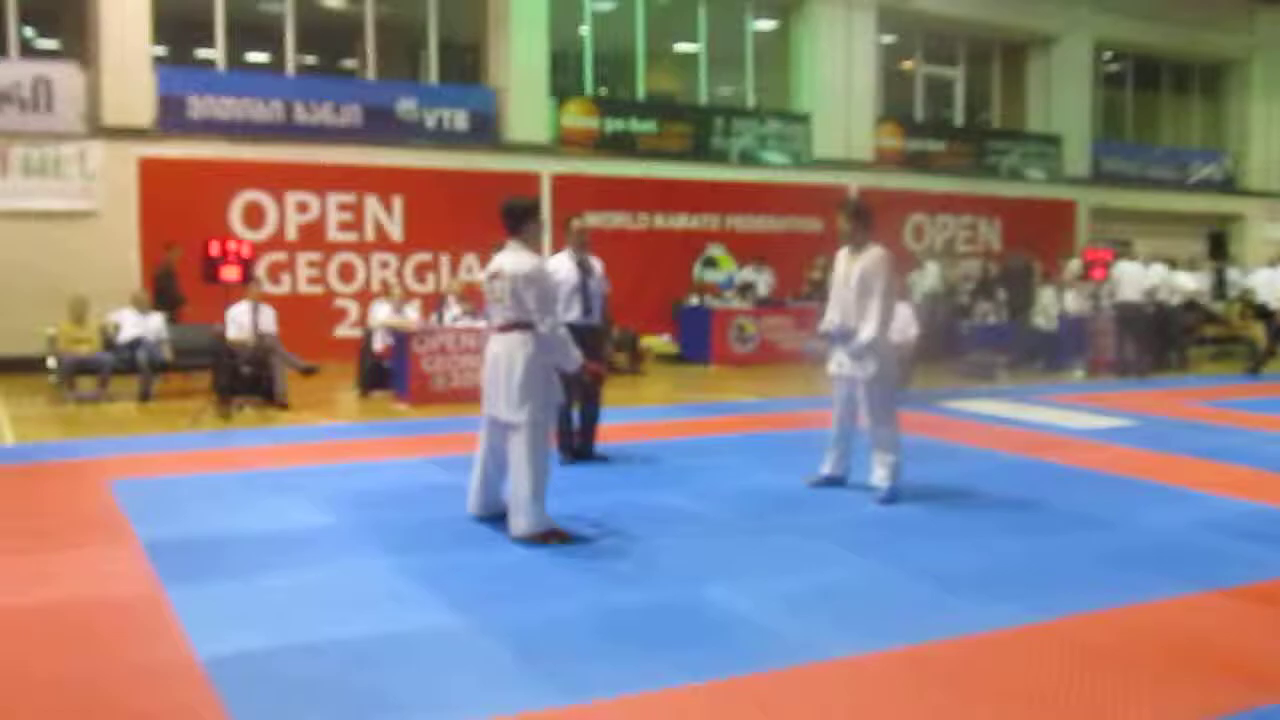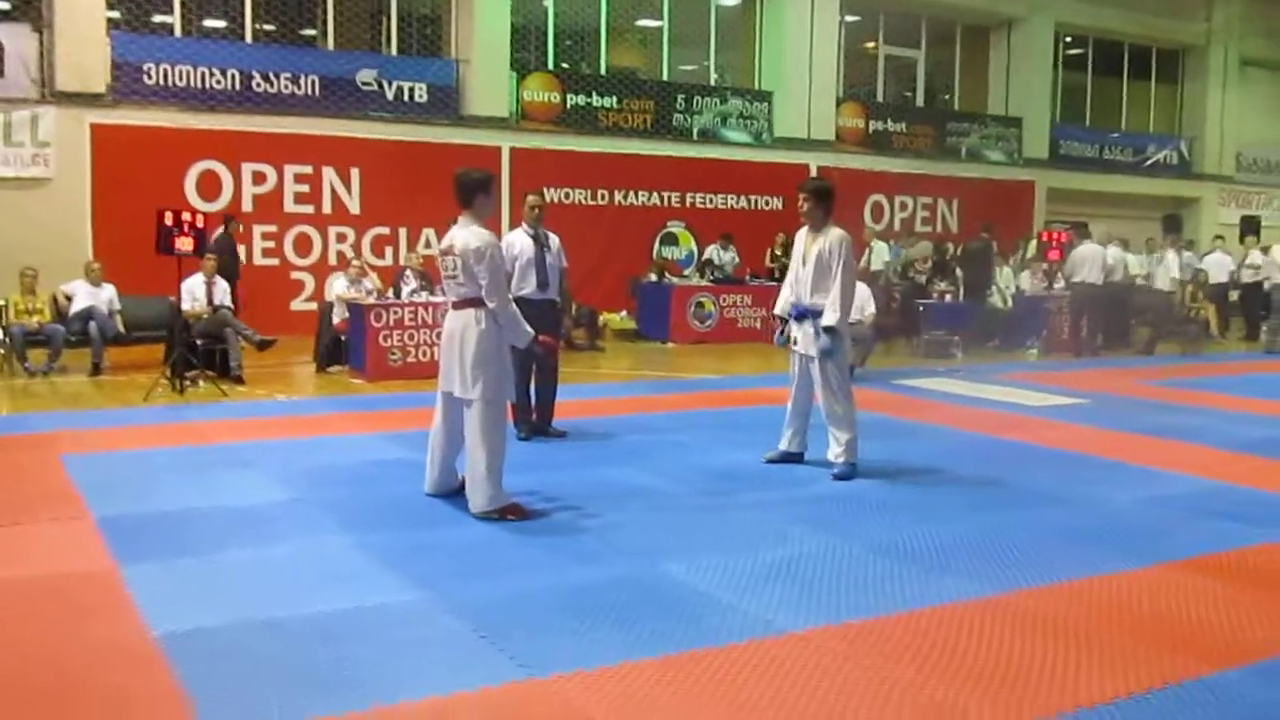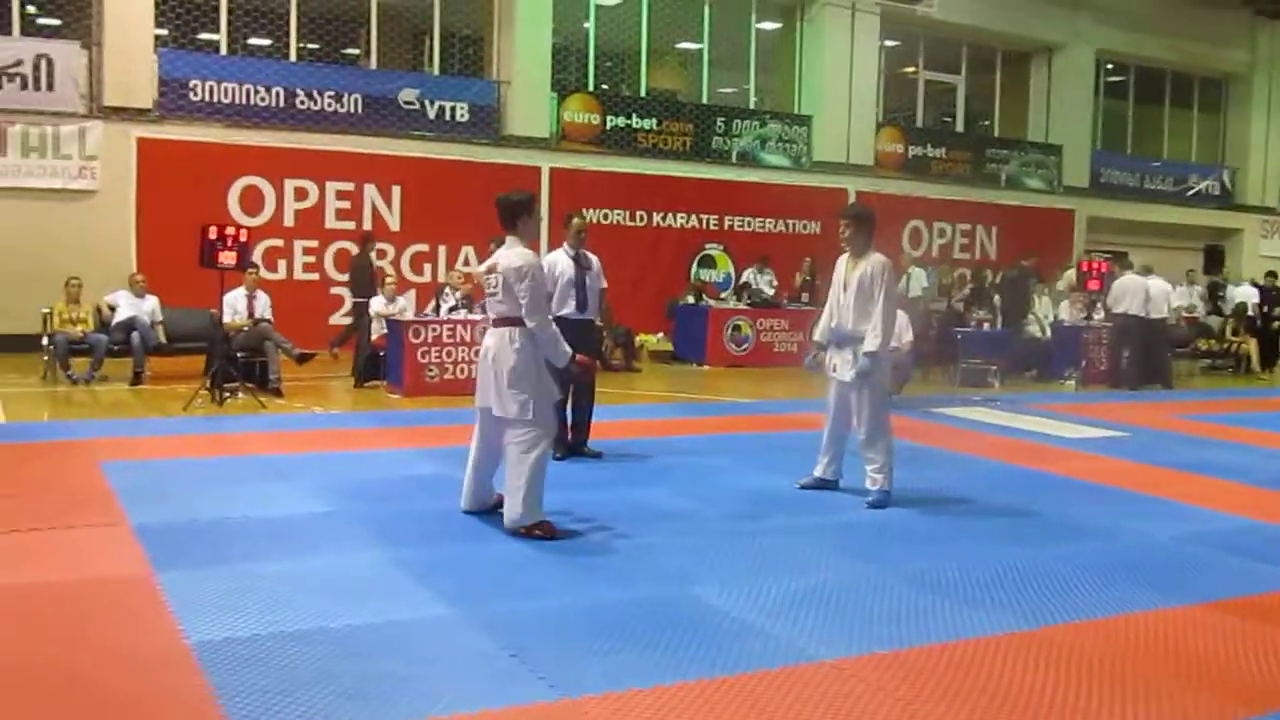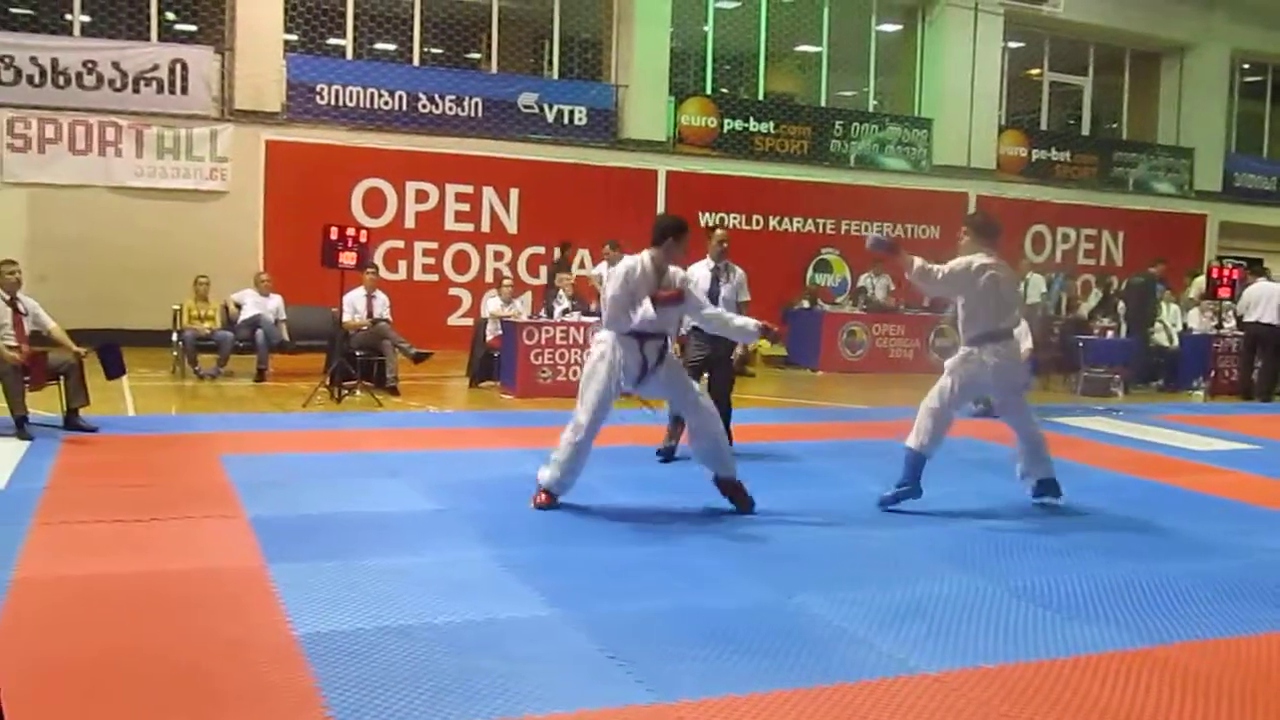
dt=1s
person 1, frame 1
left shoulder: (494, 264)
right shoulder: (531, 265)
right elbow: (548, 323)
right wrist: (577, 363)
left hip: (498, 349)
right hip: (525, 352)
left knee: (496, 429)
right knee: (528, 436)
left ankle: (485, 502)
right ankle: (529, 522)
person 1, frame 2
left shoulder: (449, 238)
right shoulder: (484, 241)
right elbow: (498, 300)
right wrist: (530, 338)
left hip: (456, 324)
right hip: (482, 329)
left knee: (452, 406)
right knee: (485, 413)
left ankle: (442, 479)
right ankle: (487, 499)
person 1, frame 3
left shoulder: (495, 258)
right shoulder: (526, 261)
right elbow: (535, 317)
right wrist: (568, 358)
left hip: (495, 343)
right hip: (518, 348)
left knee: (493, 426)
right knee: (534, 431)
left ankle: (478, 495)
right ankle: (521, 513)
person 1, frame 4
left shoulder: (677, 279)
right shoulder: (628, 270)
left elbow: (708, 315)
right elbow: (612, 318)
left wrist: (755, 328)
right wrist: (653, 304)
left hip: (655, 354)
right hip: (618, 351)
left knee: (701, 411)
right knee: (588, 419)
left ankle: (726, 477)
right ankle: (551, 484)
person 2, frame 1
left shoulder: (878, 257)
right shoulder: (841, 256)
left elbow: (881, 305)
left wrist: (866, 341)
right wrist: (827, 332)
left hip: (869, 349)
right hip: (843, 346)
left knee: (878, 415)
right knee: (842, 413)
left ankle: (886, 479)
right ankle: (834, 469)
person 2, frame 2
left shoulder: (838, 239)
right shoulder: (801, 236)
left elbow: (842, 288)
left wrist: (831, 330)
right wrist: (782, 318)
left hip: (824, 327)
right hip: (800, 325)
left knee: (834, 394)
right knee: (799, 390)
left ankle: (845, 458)
right ankle: (792, 446)
person 2, frame 3
left shoulder: (880, 265)
right shoulder: (842, 262)
left elbow: (884, 313)
left wrist: (871, 354)
right wrist: (820, 343)
left hip: (864, 354)
right hip: (841, 352)
left knee: (871, 421)
right knee: (835, 416)
left ankle: (880, 485)
right ankle: (826, 472)
person 2, frame 4
left shoulder: (969, 267)
right shoulder: (1008, 272)
left elbow: (933, 278)
right elbow: (1014, 313)
left wrist: (899, 254)
left hip: (979, 356)
right hip: (1006, 353)
left knee: (934, 410)
right knee: (1021, 419)
left ankle: (909, 482)
right ankle: (1045, 480)
person 3, frame 1
left shoulder: (596, 265)
right shoulder: (555, 265)
left elbow: (604, 303)
left wrist: (605, 337)
left hip: (592, 332)
right hip: (566, 332)
left knee: (591, 392)
right knee: (565, 393)
left ankle: (585, 446)
right ankle: (567, 447)
person 3, frame 2
left shoulder: (553, 240)
right shoulder: (512, 240)
left elbow: (562, 278)
right elbow: (504, 278)
left wrist: (565, 312)
left hip: (549, 308)
right hip: (523, 307)
left knee: (548, 367)
right knee: (521, 368)
left ankle: (543, 422)
right ankle: (523, 423)
person 3, frame 3
left shoulder: (593, 261)
right shoulder: (553, 260)
left elbow: (602, 299)
left hip: (588, 328)
right hip: (562, 327)
left knee: (585, 388)
right knee: (559, 388)
left ankle: (579, 442)
right ankle: (559, 443)
person 3, frame 4
left shoulder: (737, 274)
right shoulder: (694, 271)
left elbow: (743, 311)
left wrist: (741, 343)
left hip: (725, 339)
right hip: (698, 337)
left knee: (721, 393)
right ankle: (671, 441)
